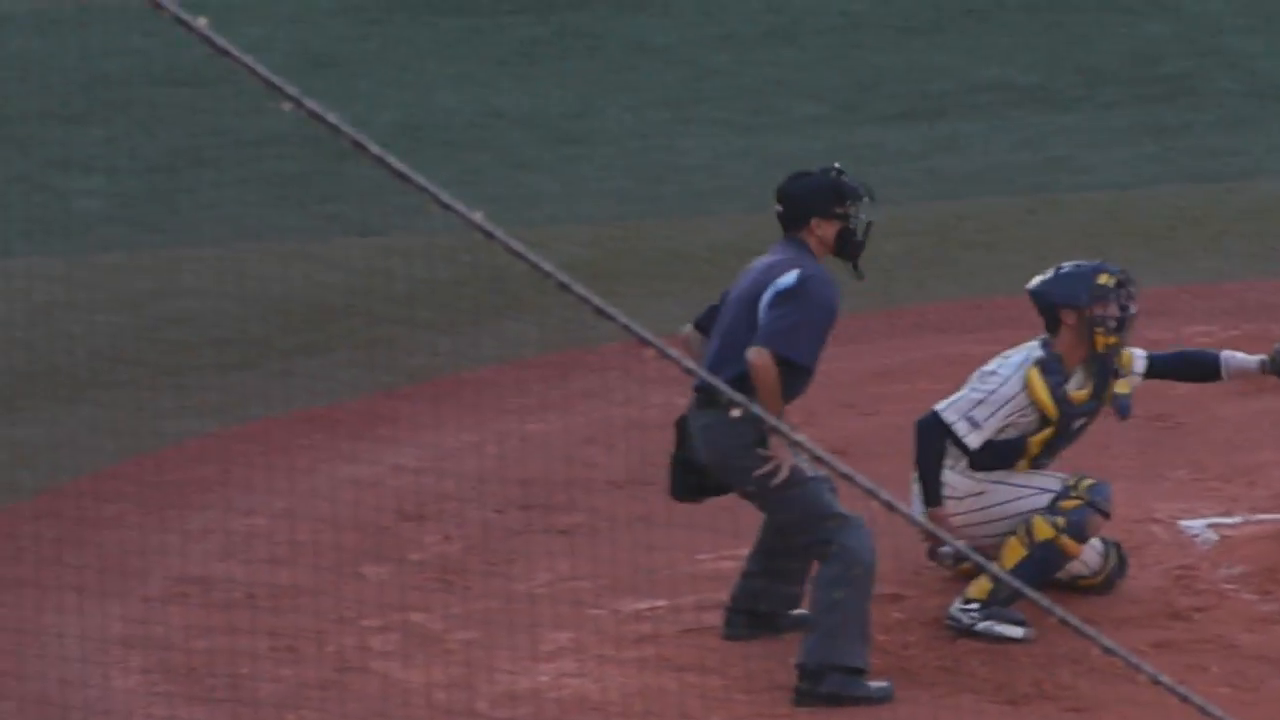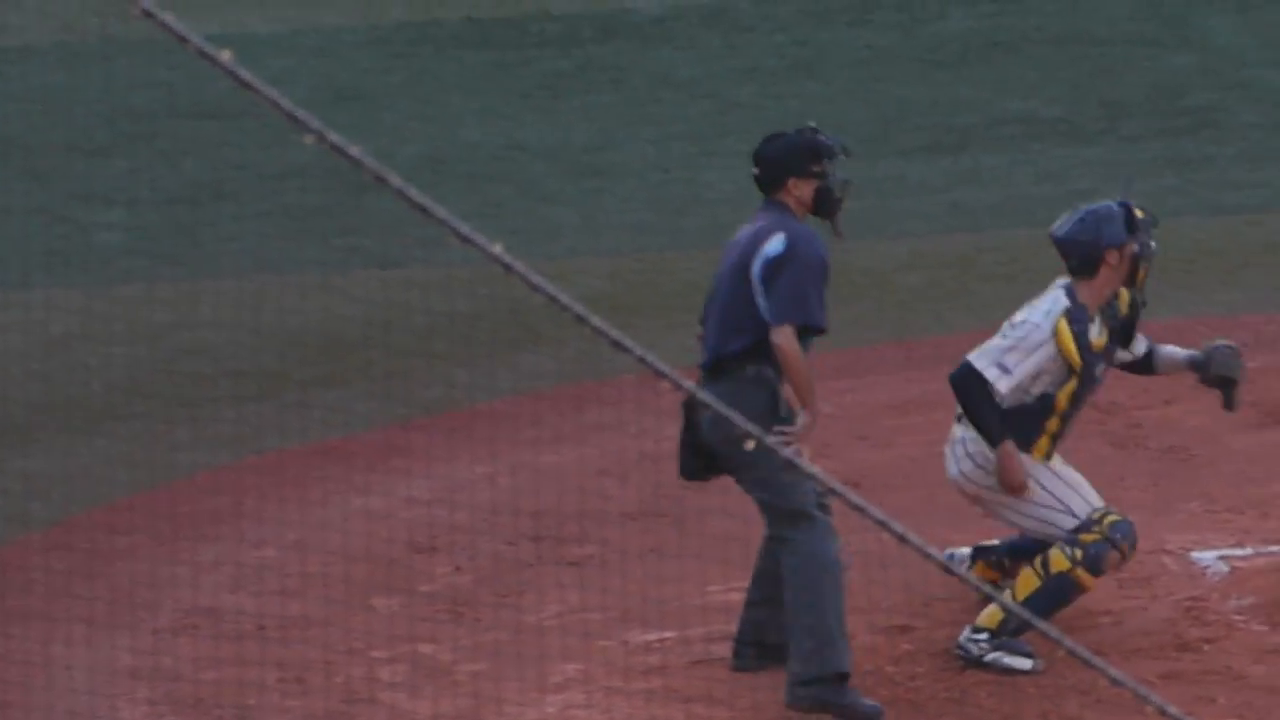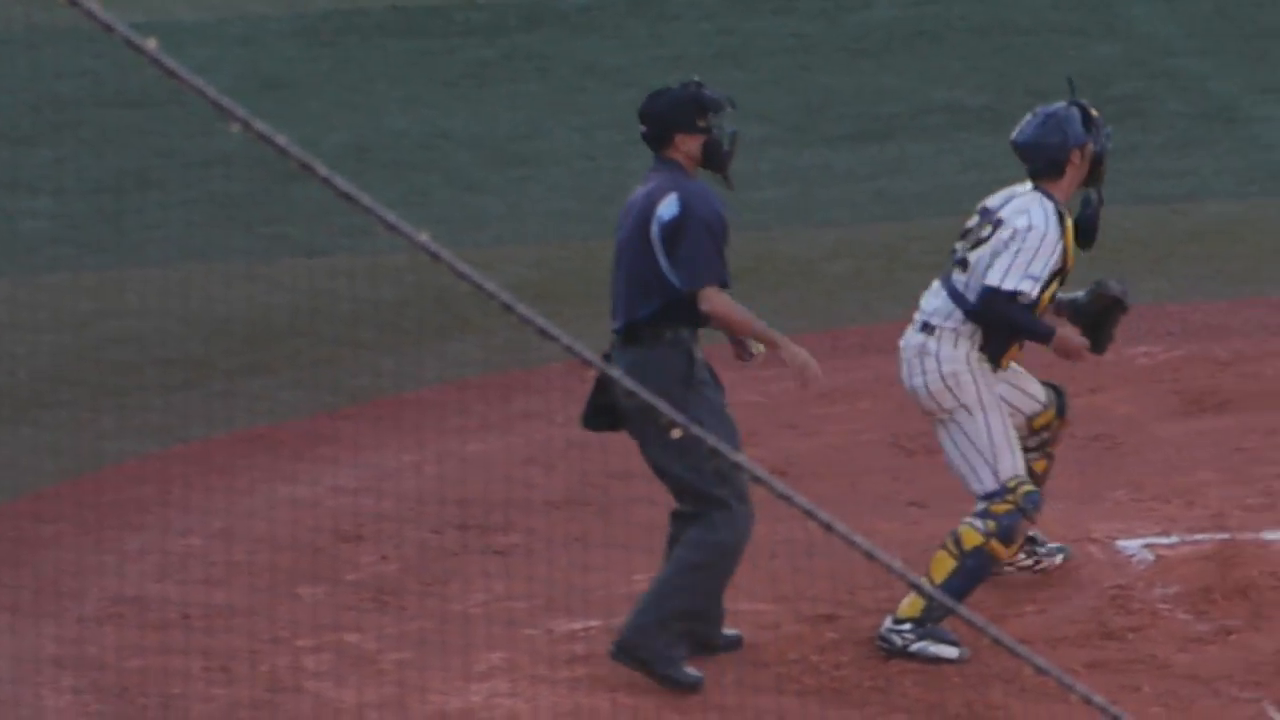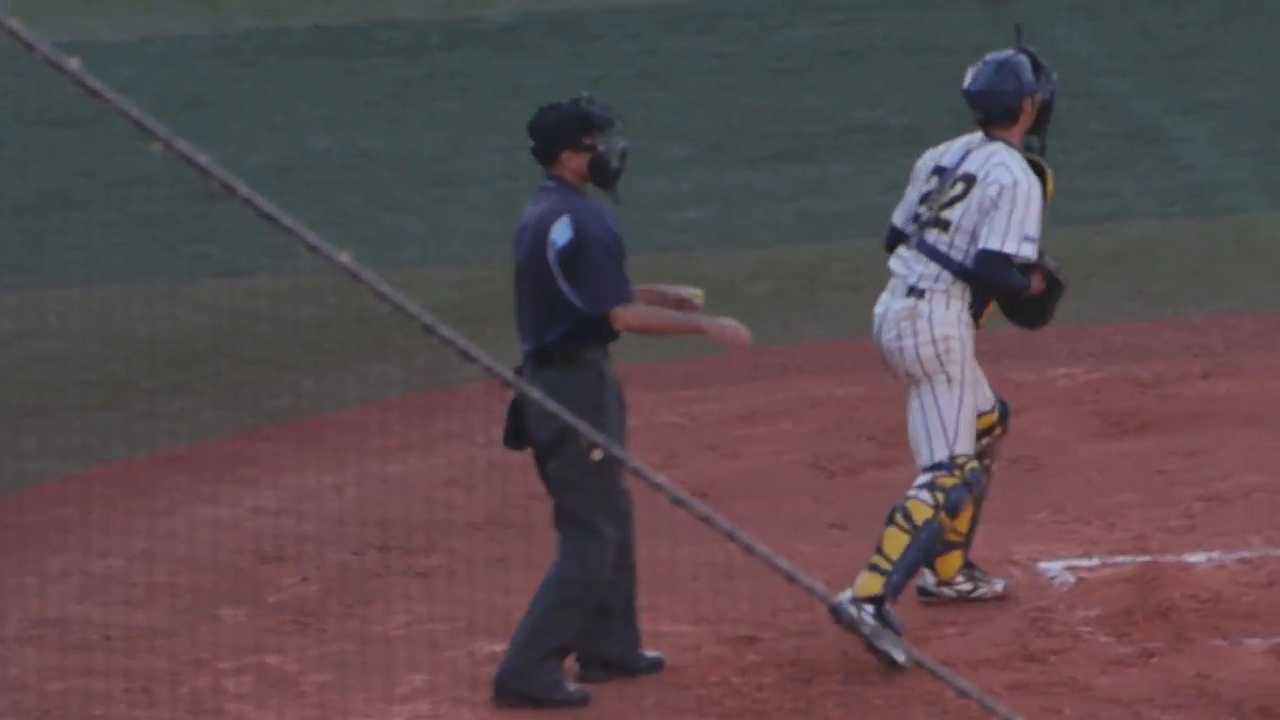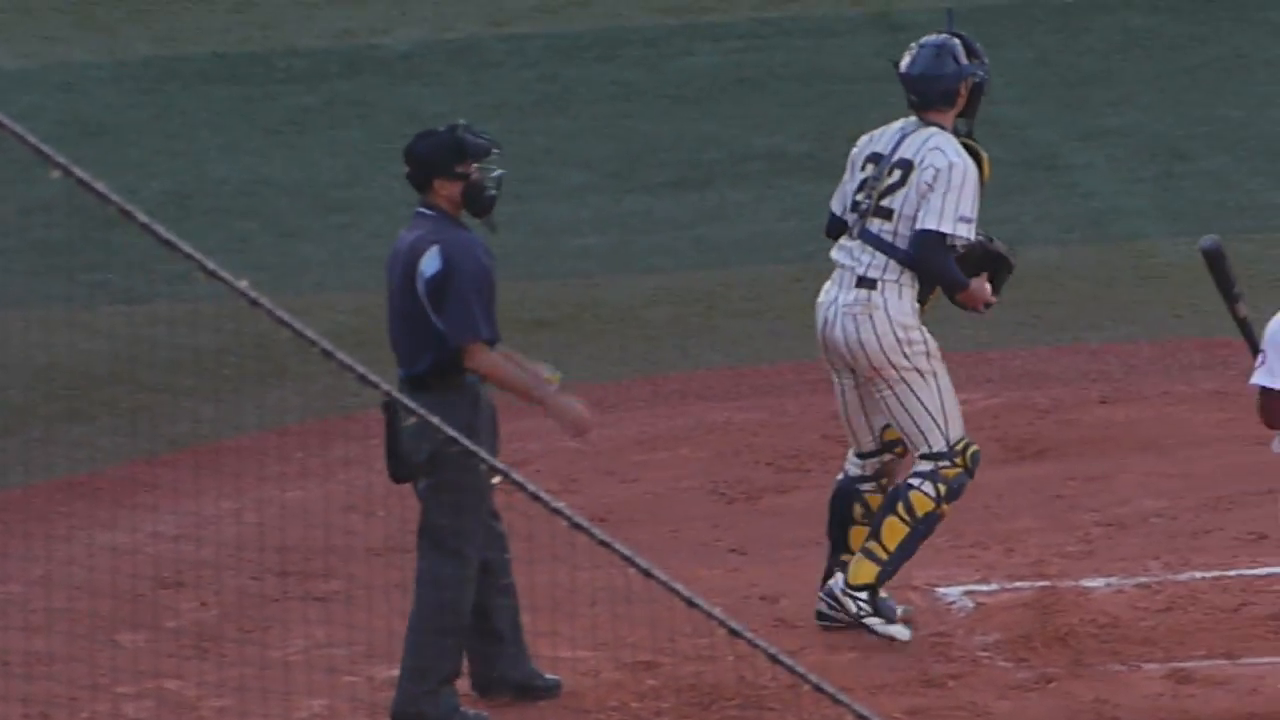
dt=0.2s
person 1, frame 1
left shoulder: (766, 267)
right shoulder: (811, 282)
left elbow: (696, 335)
right elbow: (761, 360)
right wrist: (776, 434)
left hip: (713, 422)
right hip: (739, 431)
left knee: (805, 498)
right knee: (845, 537)
left ankle: (757, 607)
right ankle: (829, 672)
person 1, frame 2
left shoulder: (751, 236)
right shoulder: (799, 242)
left elbow: (709, 326)
right elbow: (784, 338)
right wrist: (807, 407)
left hip: (722, 399)
right hip: (751, 401)
left knee: (799, 508)
right knee: (811, 533)
left ankle: (763, 638)
person 1, frame 3
left shoulder: (648, 194)
right shoulder: (689, 198)
right elbow: (709, 299)
left wrist: (733, 334)
right wrist: (782, 344)
left hip: (641, 364)
right hip: (669, 366)
left knee: (701, 500)
right knee: (724, 508)
left ankle: (691, 626)
right ankle: (652, 634)
person 1, frame 4
left shoulder: (541, 213)
right shoulder: (583, 219)
right elbow: (621, 315)
left wrist: (664, 296)
right wrist: (708, 327)
left hip: (547, 381)
right hip: (577, 385)
left knee: (601, 522)
right knee: (592, 534)
left ankle: (607, 647)
right ankle: (529, 666)
person 1, frame 5
left shoulder: (416, 239)
right shoulder: (454, 249)
right elbow: (475, 354)
left wrist: (526, 369)
right wrist: (548, 400)
left hip: (427, 406)
right hip: (451, 411)
left knee: (483, 542)
right knee: (451, 555)
left ankle: (501, 669)
person 2, frame 1
left shoulder: (1104, 360)
right shoulder: (1023, 376)
left elbow: (1178, 363)
right elbow: (932, 429)
right wrist: (934, 510)
left hip: (1006, 485)
right hip: (969, 492)
left knee: (1102, 569)
right knee: (1090, 503)
left ankle: (978, 558)
right ankle: (979, 604)
person 2, frame 2
left shoulder: (1106, 308)
right shoulder: (1049, 321)
left elbow: (1131, 354)
right elbow: (966, 380)
left wrist: (1196, 360)
right wrist: (1004, 451)
left hip: (1022, 451)
right hip: (985, 453)
left knee: (1101, 535)
right knee: (1106, 538)
left ankle: (974, 563)
right ankle: (989, 636)
person 2, frame 3
left shoulder: (1012, 201)
right shoulder: (1044, 222)
right elbow: (996, 306)
left wrist: (1056, 309)
right wrist: (1055, 336)
left hip: (948, 351)
right hip: (951, 363)
left knee: (1045, 412)
right knee: (1008, 498)
left ankle: (1010, 545)
right ankle: (911, 621)
person 2, frame 4
left shoulder: (942, 155)
right shoulder: (1018, 177)
left elbow: (897, 238)
right elbow: (994, 273)
right wrist: (1029, 285)
left hip: (894, 311)
right hip: (934, 325)
left knee: (984, 423)
right knee: (950, 476)
left ankle: (947, 573)
right ankle: (870, 596)
person 2, frame 5
left shoulder: (876, 141)
right shoulder: (954, 160)
left elbow: (836, 225)
right elbow: (929, 253)
right wrist: (967, 289)
left hip: (837, 303)
right hip: (885, 318)
left knee: (878, 451)
right knee: (947, 458)
right ankle: (864, 582)
